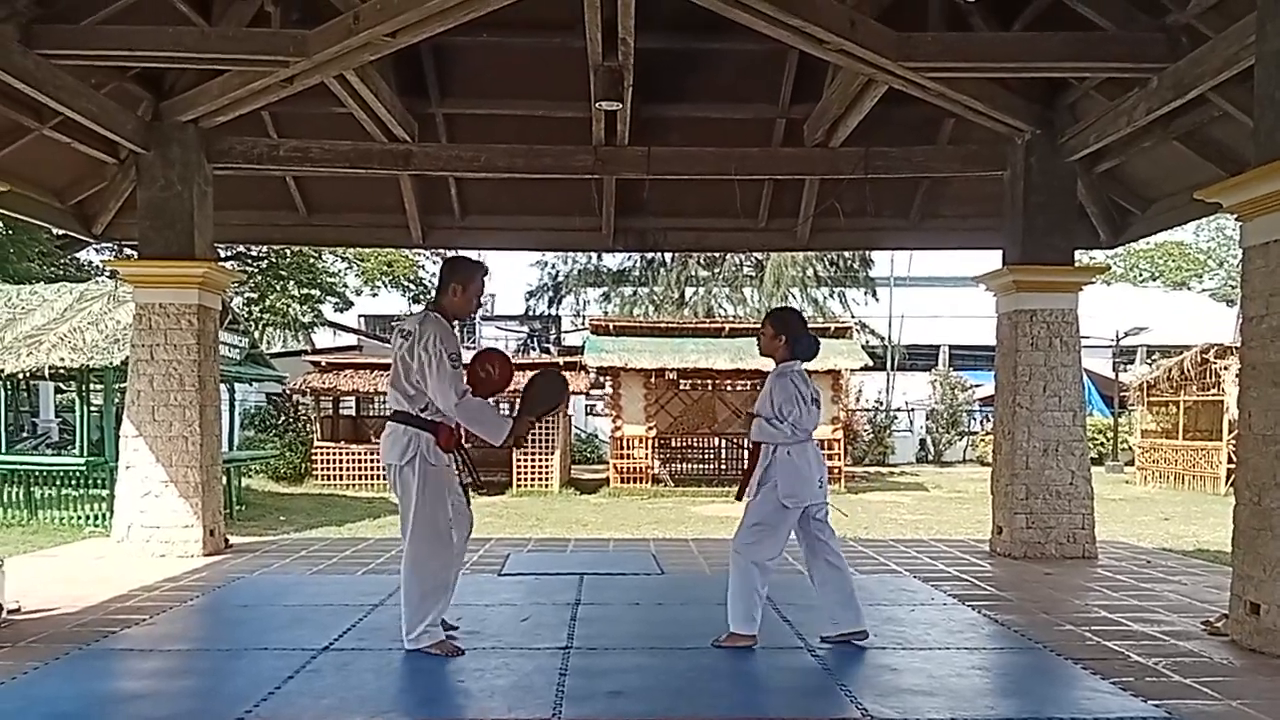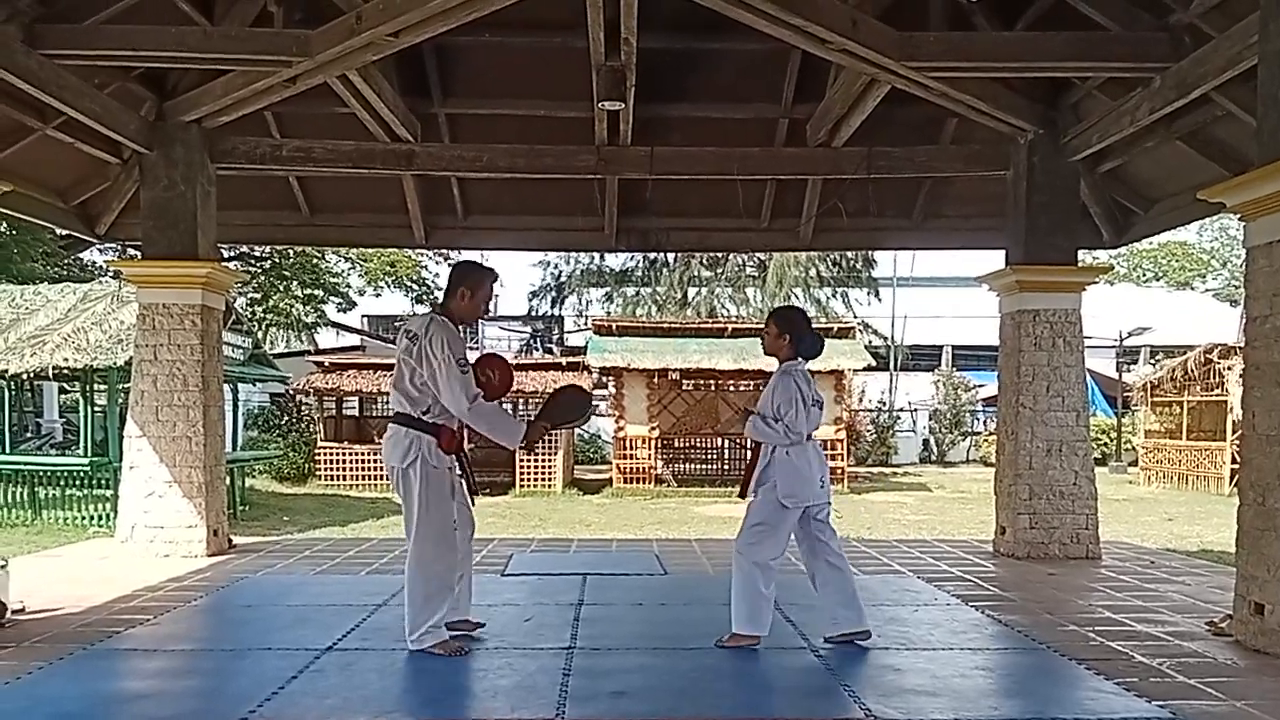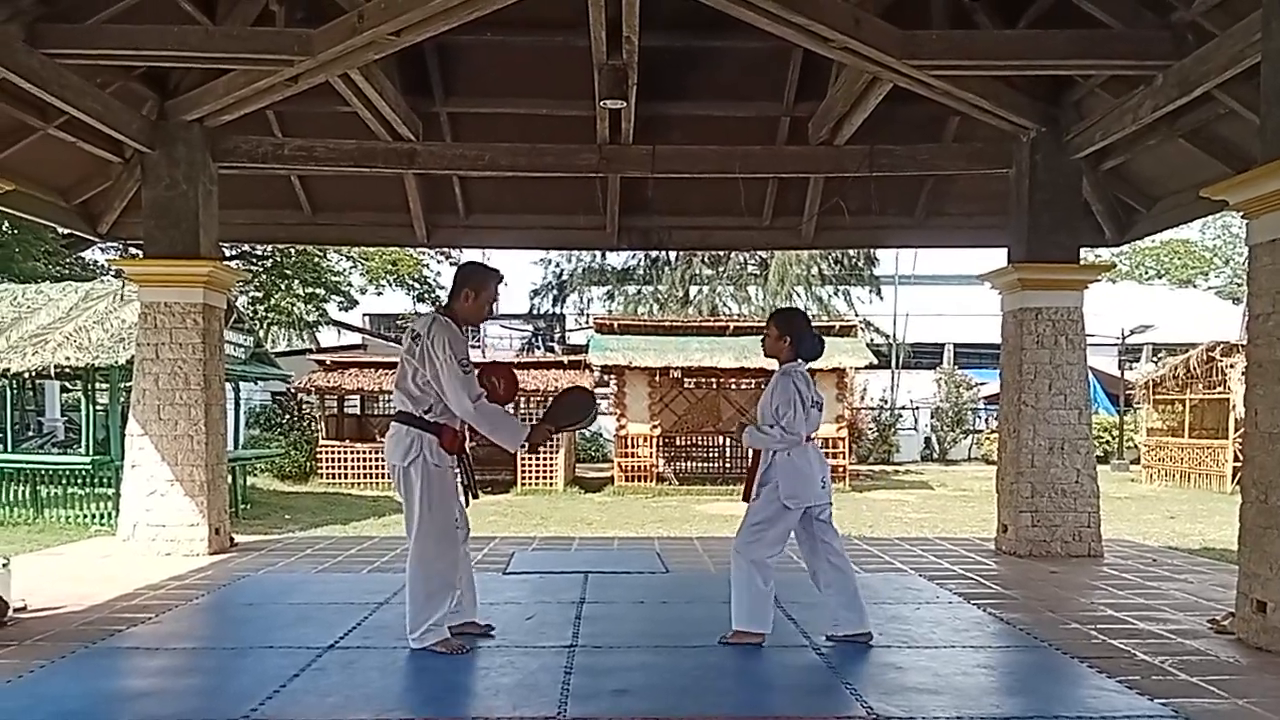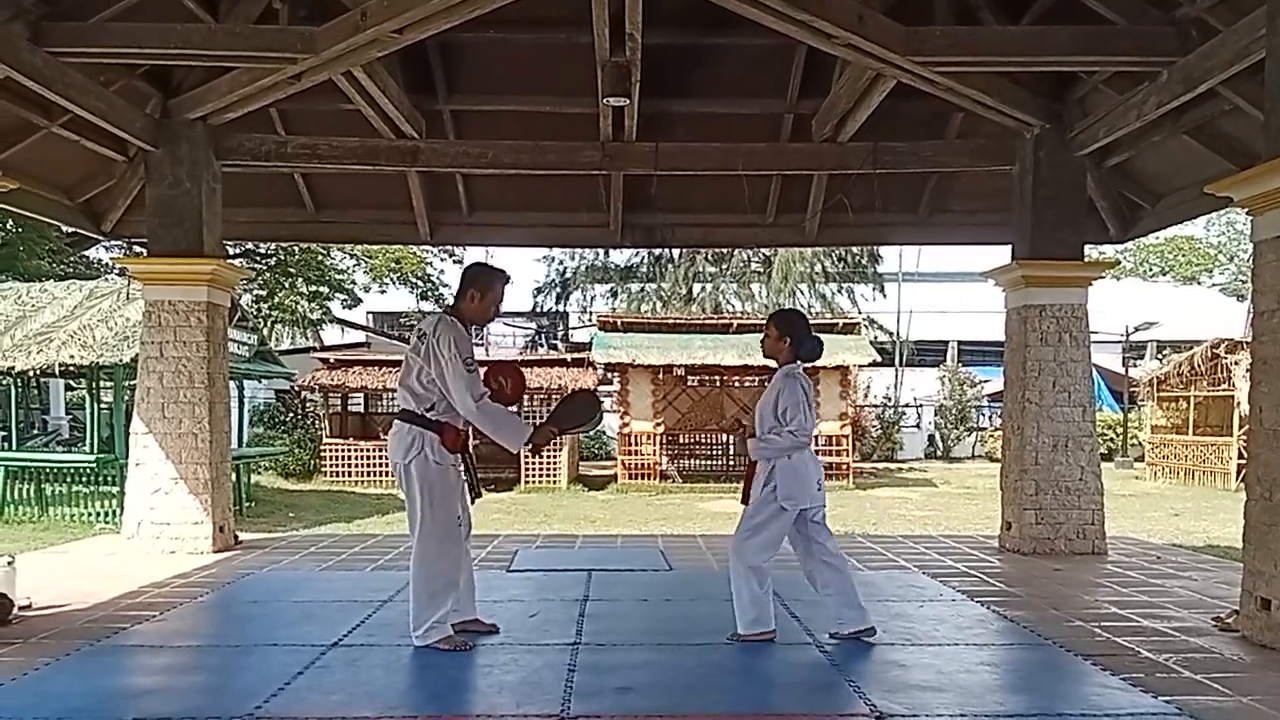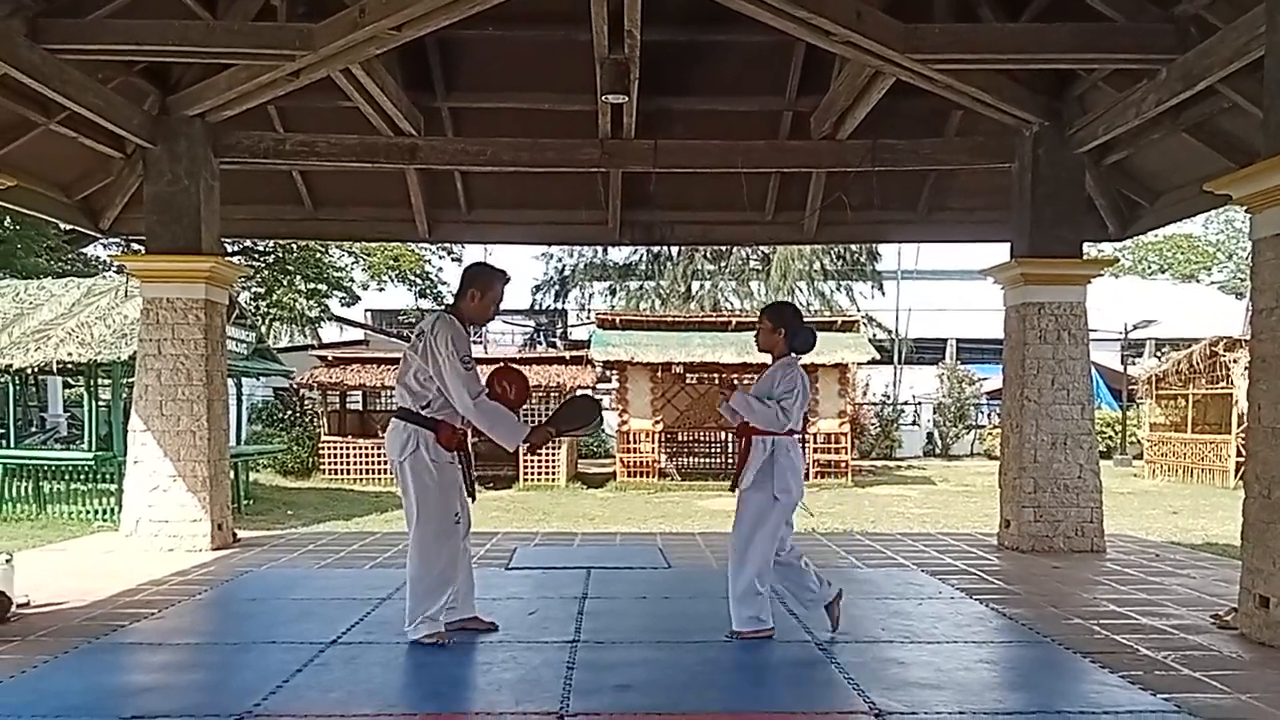
dt=0.1s
person 1, frame 1
left shoulder: (414, 325)
right shoulder: (437, 333)
right elbow: (454, 401)
left wrist: (487, 408)
right wrist: (507, 428)
left hip: (420, 441)
right hip: (419, 444)
left knee: (456, 524)
right knee: (429, 540)
left ankle: (424, 613)
right ankle: (420, 632)
person 1, frame 2
left shoulder: (420, 326)
right shoulder: (443, 338)
right elbow: (466, 404)
left wrist: (474, 385)
right wrist: (522, 431)
left hip: (424, 445)
right hip: (421, 447)
left knee: (456, 529)
right knee: (433, 541)
left ankle: (450, 612)
right ankle: (425, 633)
person 1, frame 3
left shoulder: (425, 327)
right shoulder: (445, 338)
right elbow: (469, 405)
right wrist: (525, 434)
left hip: (426, 443)
right hip: (422, 446)
left knee: (452, 532)
right knee: (434, 540)
left ankle: (456, 615)
right ankle: (427, 631)
person 1, frame 4
left shoulder: (438, 327)
right shoulder: (450, 336)
right elbow: (473, 404)
right wrist: (528, 435)
left hip: (432, 444)
right hip: (423, 444)
left knee: (455, 530)
right knee: (437, 537)
left ankle: (457, 613)
right ankle: (429, 628)
person 1, frame 5
left shoulder: (441, 326)
right shoulder: (448, 334)
right elbow: (471, 401)
right wrist: (526, 434)
left hip: (432, 442)
right hip: (420, 441)
left knee: (454, 527)
right knee: (435, 533)
left ankle: (456, 611)
right ankle: (423, 623)
person 2, frame 1
left shoulder: (783, 380)
right shoulder: (799, 377)
left elbow: (796, 430)
left wrist: (758, 426)
right wrist: (762, 423)
left hip: (785, 474)
right hip: (807, 472)
left knee: (749, 549)
right knee: (822, 551)
left ankle: (744, 630)
right ankle: (850, 623)
person 2, frame 2
left shoulder: (786, 379)
right shoulder: (801, 376)
left elbow: (793, 431)
left wrist: (753, 424)
right wrist: (760, 423)
left hip: (785, 474)
right hip: (807, 472)
left knee: (753, 551)
right knee: (823, 551)
left ankle: (748, 629)
right ankle: (852, 623)
person 2, frame 3
left shoulder: (786, 381)
right shoulder: (800, 378)
left elbow: (791, 433)
left wrist: (751, 435)
right wrist: (759, 432)
left hip: (787, 475)
right hip: (807, 473)
left knee: (750, 549)
right knee: (825, 551)
left ankle: (752, 627)
right ankle: (853, 624)
person 2, frame 4
left shoulder: (789, 384)
right shoulder: (789, 379)
left elbow: (797, 437)
left wrist: (753, 447)
right wrist: (757, 440)
left hip: (785, 480)
right hip: (799, 476)
left knee: (746, 551)
right knee: (820, 552)
left ankle: (757, 626)
right ankle: (856, 620)
person 2, frame 5
left shoulder: (791, 375)
right shoulder: (776, 373)
left elbow: (777, 419)
right elbow: (751, 418)
left wrist: (739, 398)
right wrist: (730, 401)
left hip: (774, 470)
right hip: (765, 468)
left knee: (748, 548)
right knee: (774, 548)
left ankle: (755, 622)
right ankle: (824, 595)
